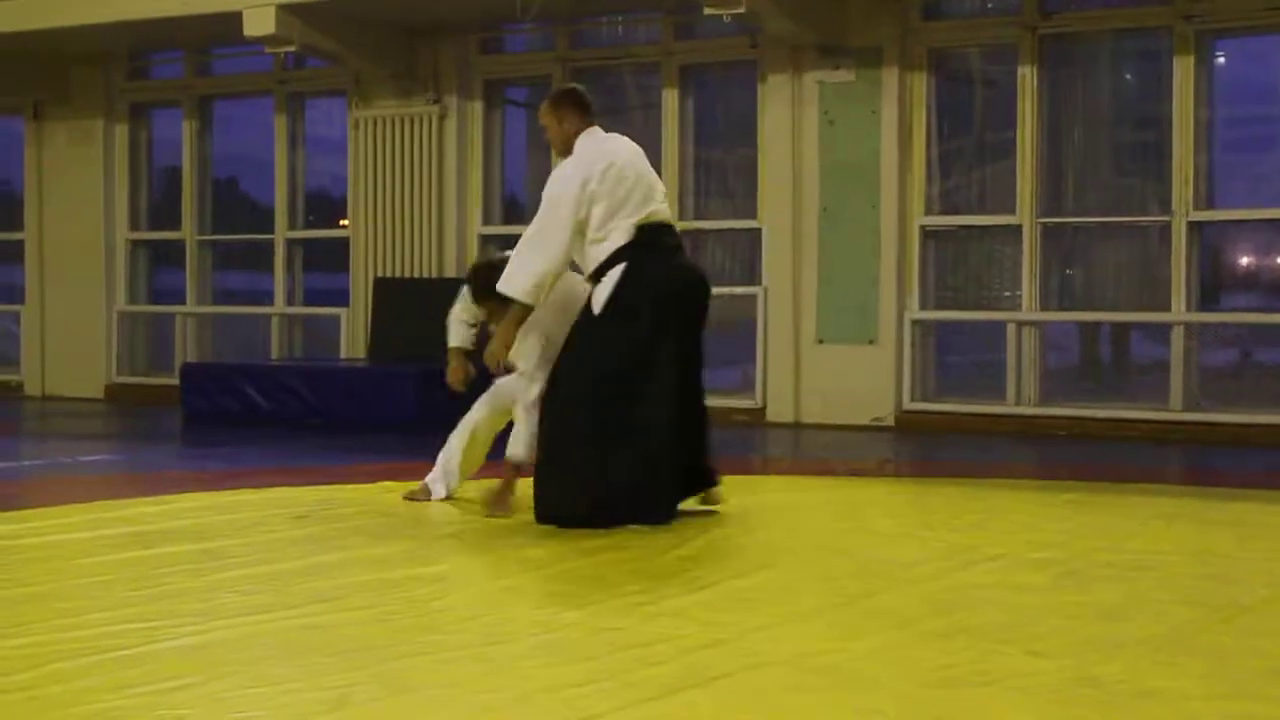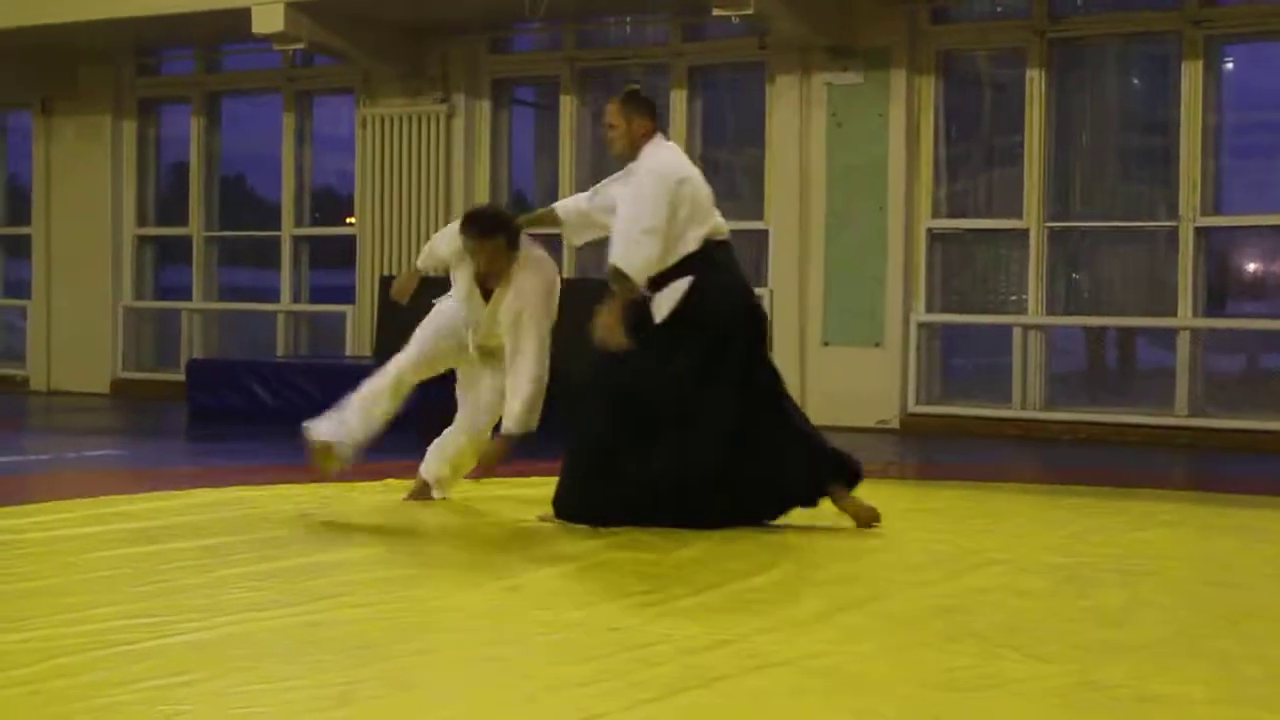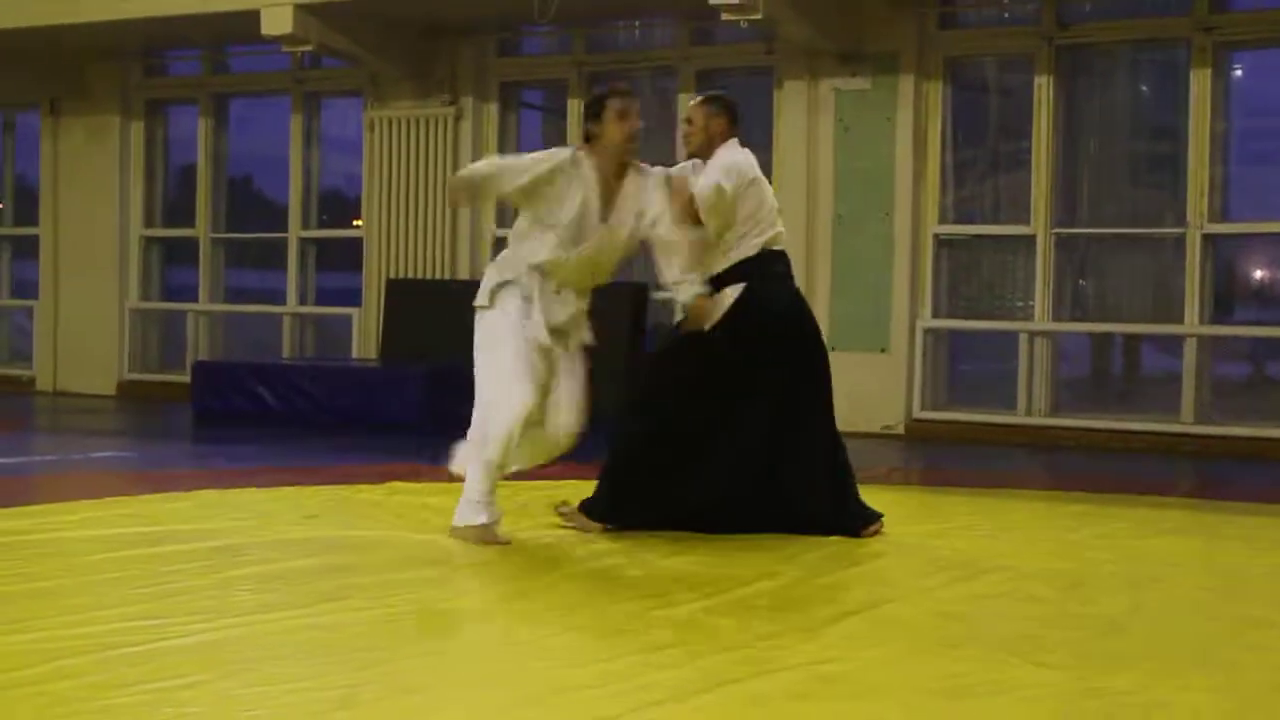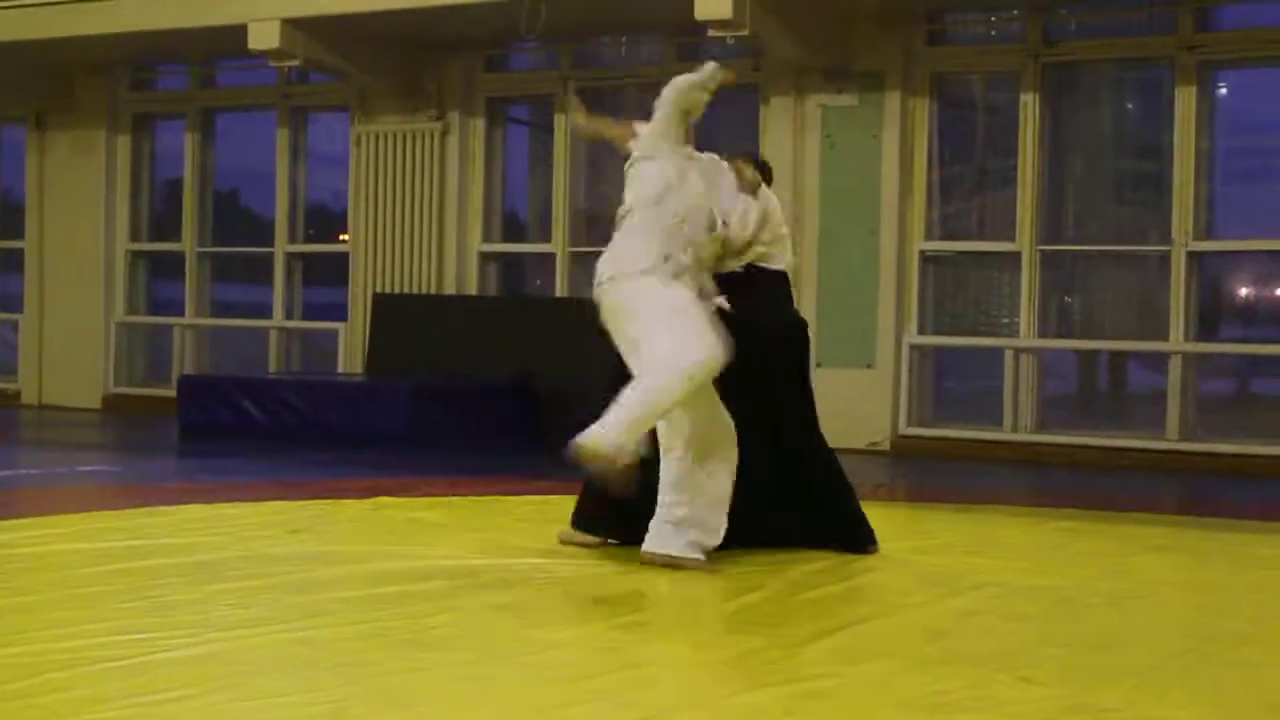
dt=0.3s
person 1, frame 1
left shoulder: (575, 170)
right shoulder: (626, 149)
left elbow: (544, 248)
left wrist: (510, 324)
left hip: (634, 282)
right hip: (674, 273)
left knee: (588, 390)
right knee: (666, 384)
left ankle: (582, 503)
right ankle: (693, 479)
person 1, frame 2
left shoulder: (658, 170)
right shoulder: (646, 169)
left elbow: (637, 238)
right elbow: (594, 204)
left wrist: (614, 303)
right wrist: (529, 221)
left hip: (696, 297)
right hip: (722, 294)
left knee: (622, 388)
right knee: (752, 396)
left ankle: (589, 501)
right ankle: (838, 486)
person 1, frame 3
left shoulder: (730, 166)
right shoulder: (725, 168)
left elbow: (703, 194)
right elbow: (675, 190)
left wrist: (688, 205)
left hip: (747, 306)
right hip: (777, 308)
left knee: (669, 400)
right knee: (791, 417)
left ankle: (606, 509)
right ankle: (843, 515)
person 1, frame 4
left shoulder: (749, 199)
right shoulder: (768, 216)
left hip: (743, 320)
right knee: (789, 434)
left ankle: (601, 524)
right ankle: (854, 537)
person 2, frame 1
left shoulder: (537, 321)
right shoulder: (497, 277)
left elbow: (535, 400)
right elbow: (465, 311)
left wrist: (510, 477)
right wrist: (457, 353)
left knee: (496, 406)
left ankle: (442, 481)
person 2, frame 2
left shoulder: (534, 281)
right shoulder: (462, 237)
left elbow: (530, 367)
right elbow: (440, 246)
left wrist: (507, 439)
right wrist: (415, 273)
left hip: (498, 349)
right hip: (460, 319)
left knee: (473, 433)
right knee: (405, 369)
left ankle: (432, 478)
right ankle: (334, 441)
person 2, frame 3
left shoulder: (646, 187)
right shoulder: (561, 165)
left elbow: (672, 246)
right elbow: (499, 171)
left wrist: (694, 300)
right wrist: (470, 182)
left hip: (565, 310)
right hip: (513, 294)
left knee: (560, 427)
right knee: (513, 402)
left ankle: (473, 461)
right ankle: (472, 516)
person 2, frame 4
right shoulder: (662, 151)
right elbow: (677, 96)
right hip: (643, 275)
left knee: (708, 433)
right knee: (699, 358)
left ankle: (676, 542)
right ankle: (605, 440)
